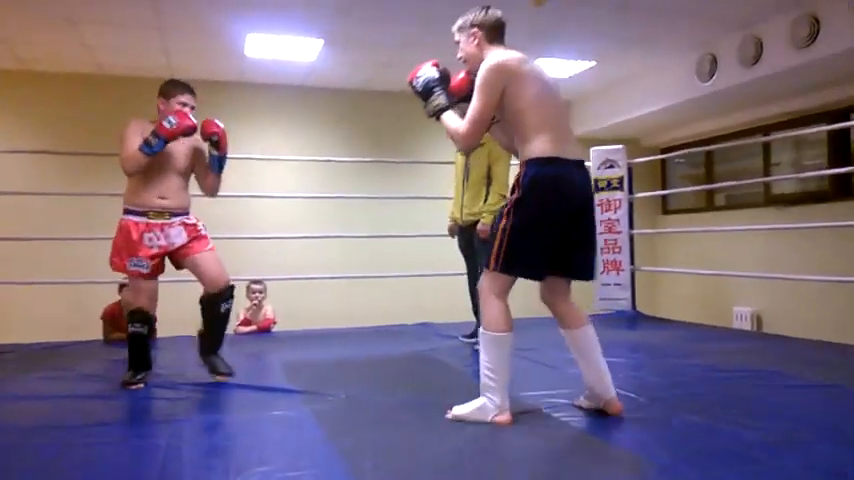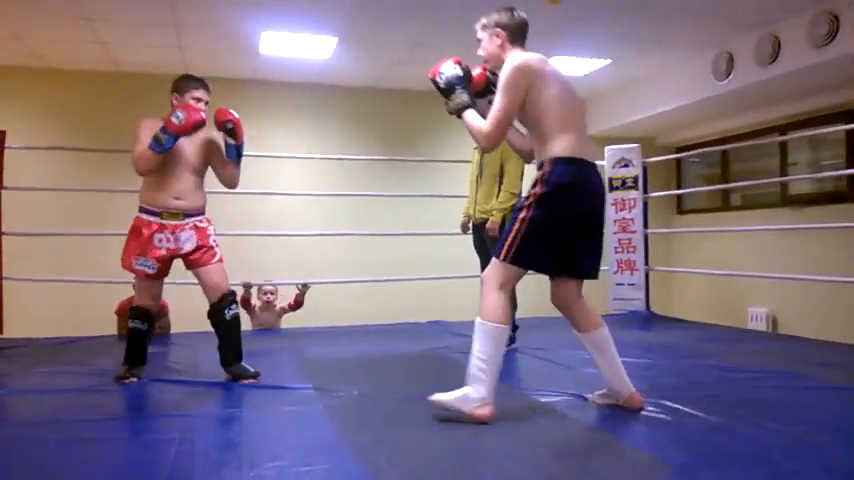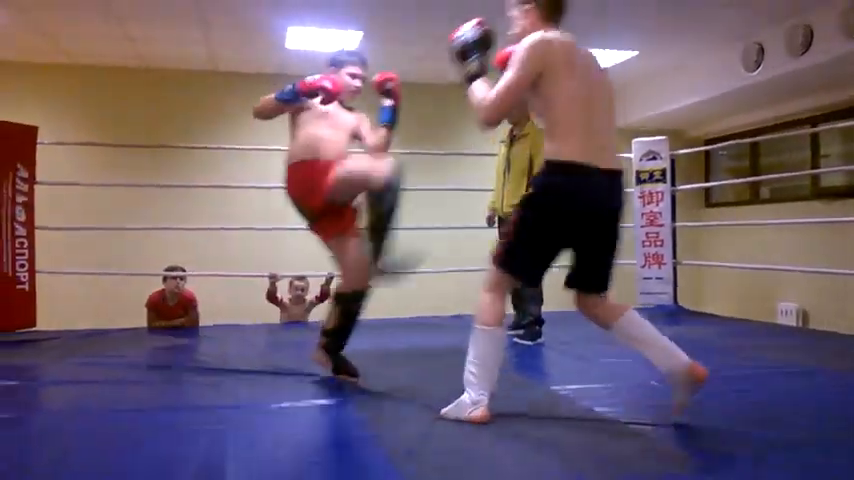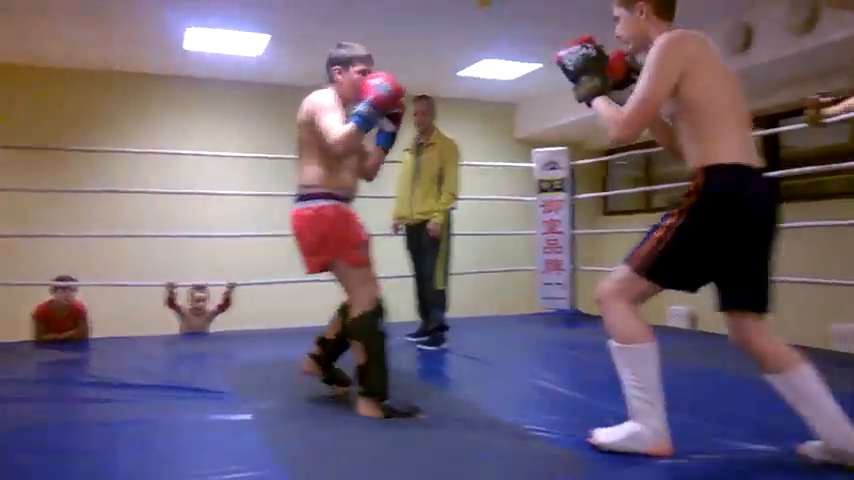
dt=0.7s
person 1, frame 1
left shoulder: (495, 66)
right shoulder: (527, 68)
left elbow: (466, 140)
left wrist: (438, 101)
right wrist: (485, 115)
left hip: (543, 181)
right hip: (576, 181)
left knee: (491, 288)
right knee: (557, 295)
left ankle: (495, 403)
right ankle: (603, 392)
person 1, frame 2
left shoulder: (518, 66)
right shoulder: (544, 70)
left elbow: (487, 139)
left wrist: (459, 102)
right wrist: (493, 108)
left hip: (562, 181)
right hip: (586, 183)
left knee: (496, 281)
right knee: (567, 296)
left ankle: (478, 396)
right ankle: (623, 389)
person 1, frame 3
left shoulder: (536, 47)
right shoulder: (586, 59)
left elbow: (489, 115)
left wrist: (474, 67)
left hip: (562, 185)
right hip: (607, 189)
left knee: (495, 288)
right knee: (592, 301)
left ankle: (476, 400)
right ankle: (680, 366)
person 1, frame 4
left shoulder: (672, 46)
right shoulder: (700, 53)
left elbow: (622, 131)
left wrist: (592, 90)
right wrist: (648, 110)
left hip: (720, 194)
right hip: (751, 195)
left knee: (615, 296)
right knee: (752, 335)
left ankle: (647, 427)
person 2, frame 1
left shoulder: (194, 144)
right shoulder: (137, 128)
left elbow: (211, 189)
right elbow: (129, 166)
left wrist: (218, 151)
right wrist: (161, 135)
left hip: (181, 224)
right hip: (139, 225)
left knee: (220, 284)
right knee: (142, 301)
left ankle: (210, 350)
right ankle: (139, 366)
person 2, frame 2
left shoulder: (207, 140)
right shoulder: (150, 126)
left elbow: (231, 182)
right elbow: (141, 166)
left wrist: (234, 140)
right wrist: (170, 132)
left hip: (195, 225)
right hip: (153, 224)
left knee: (222, 293)
right knee: (146, 300)
left ankle: (233, 363)
right ankle: (133, 362)
person 2, frame 3
left shoulder: (356, 118)
right shoulder: (309, 98)
left elbow: (377, 147)
right elbow: (260, 110)
left wrist: (389, 105)
right wrist: (299, 90)
left hip: (336, 195)
right hip: (308, 178)
left knee: (357, 277)
right knee: (386, 170)
left ankle: (331, 350)
right ankle: (377, 253)
person 2, frame 4
left shoulder: (348, 113)
right shoulder: (320, 101)
left elbow: (366, 171)
right elbow: (339, 146)
left wrist: (388, 126)
right wrist: (370, 107)
left hip: (334, 214)
right hip: (322, 210)
left knee: (360, 297)
right knee: (366, 299)
left ankle: (321, 357)
right ankle: (373, 398)
person 3, frame 1
left shoulder: (495, 145)
right shoulder: (461, 151)
left elbow: (500, 187)
left wrist: (487, 219)
right wrist: (453, 217)
left hip: (487, 223)
right hip: (466, 224)
right knee: (474, 278)
right ankle: (481, 323)
person 3, frame 2
left shoulder: (508, 145)
right shoulder: (479, 150)
left elbow: (511, 185)
left wrist: (497, 216)
right wrist: (467, 213)
left hip: (500, 220)
right hip: (480, 220)
left ankle: (508, 329)
person 3, frame 3
left shoulder: (537, 137)
right shoulder: (506, 140)
right wrist: (493, 207)
right hip: (506, 215)
left ankle: (533, 323)
right ankle: (521, 316)
person 3, frame 4
left shoulder: (446, 146)
right shoulder: (409, 150)
left elbow: (450, 187)
left wrist: (438, 217)
right wrist: (398, 215)
left hip: (433, 222)
right hip: (412, 223)
left knee: (434, 276)
right knee: (421, 276)
left ankle: (438, 331)
right ankle: (427, 324)
